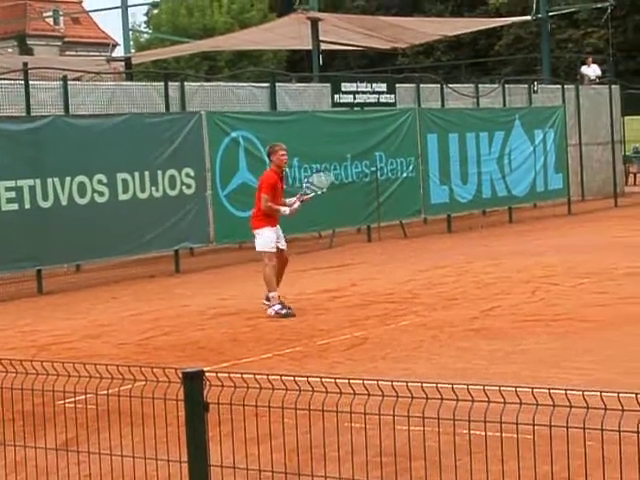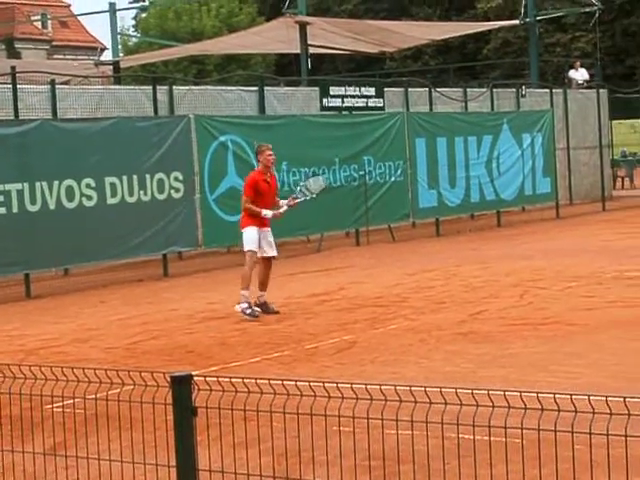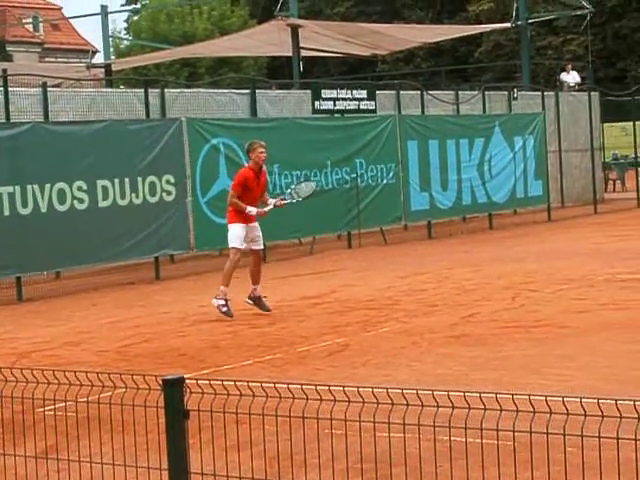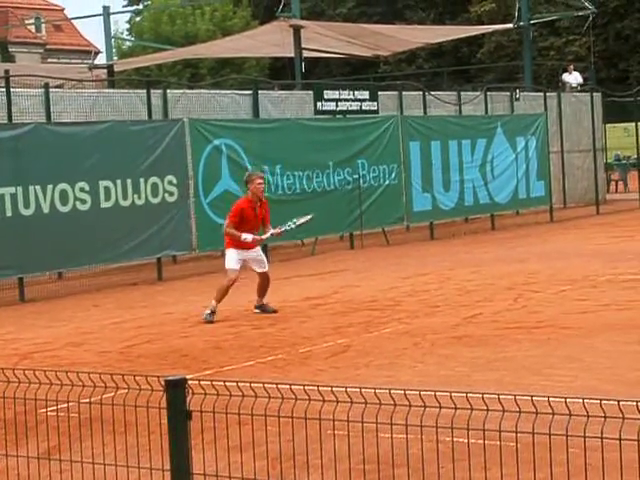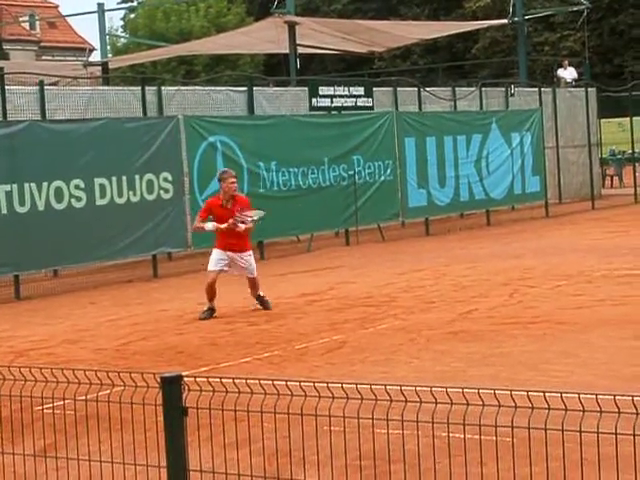
dt=0.2s
person 1, frame 1
left shoulder: (280, 176)
right shoulder: (268, 178)
right elbow: (264, 206)
left wrist: (294, 200)
right wrist: (286, 210)
left hip: (273, 224)
right hip: (262, 224)
left knee: (283, 257)
right knee: (269, 260)
left ankle: (272, 295)
right ankle: (273, 304)
person 1, frame 2
left shoulder: (272, 177)
right shoulder: (253, 179)
right elbow: (245, 206)
left wrist: (284, 203)
right wrist: (267, 213)
left hip: (265, 226)
right hip: (251, 224)
left knee: (267, 263)
right knee: (251, 259)
left ankle: (261, 301)
right ankle: (244, 301)
person 1, frame 3
left shoulder: (263, 173)
right shoulder: (243, 175)
right elbow: (231, 201)
left wrist: (272, 201)
right wrist: (251, 210)
left hip: (252, 221)
right hip: (237, 220)
left knee: (257, 256)
right knee: (235, 256)
left ankle: (254, 295)
right ankle: (222, 297)
person 1, frame 4
left shoulder: (264, 203)
right shoulder: (239, 206)
left elbow: (266, 226)
right elbow: (228, 230)
left wrist: (272, 231)
right wrist: (247, 237)
left hip: (252, 247)
right hip: (235, 247)
left knee: (265, 276)
right knee: (232, 278)
left ankle: (260, 304)
right ankle: (212, 309)
person 1, frame 5
left shoulder: (243, 201)
right shoulder: (210, 203)
left elbow: (250, 227)
right elbow: (196, 227)
left wrist: (240, 226)
right wrist: (208, 226)
left hip: (243, 249)
right hip: (221, 249)
left knee: (253, 281)
right knee: (211, 280)
left ankle: (258, 296)
right ankle: (211, 307)
